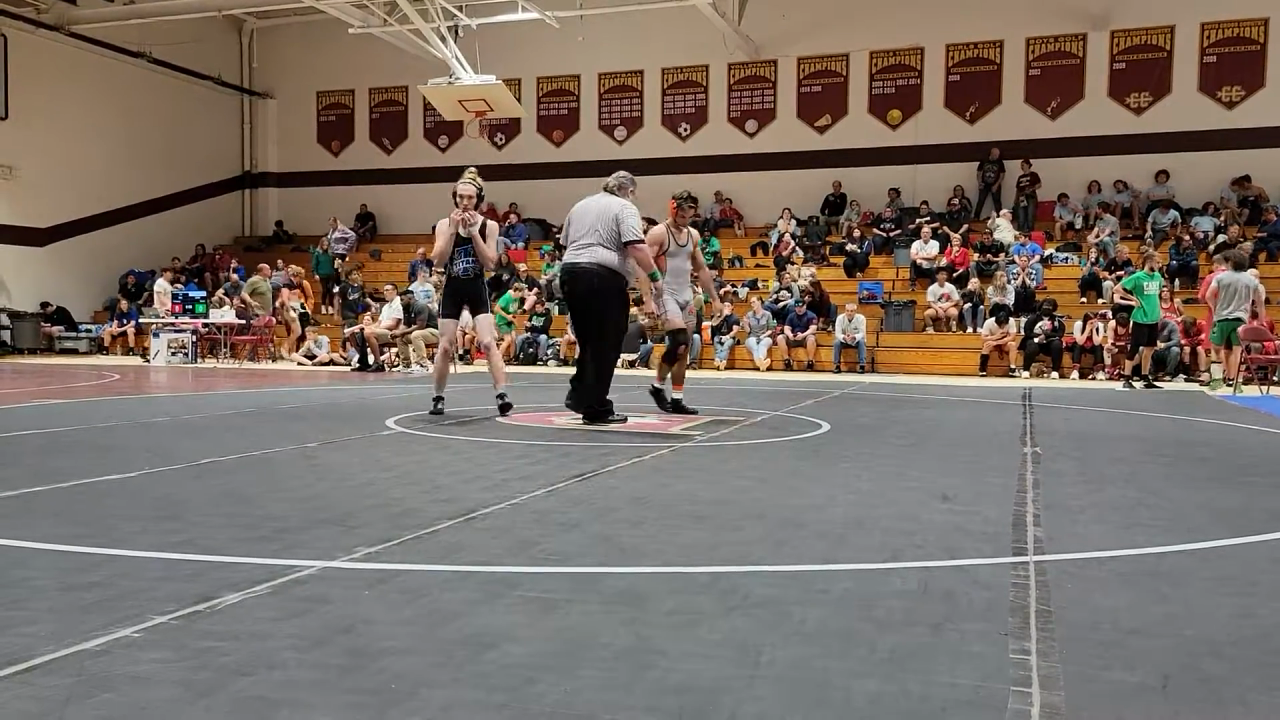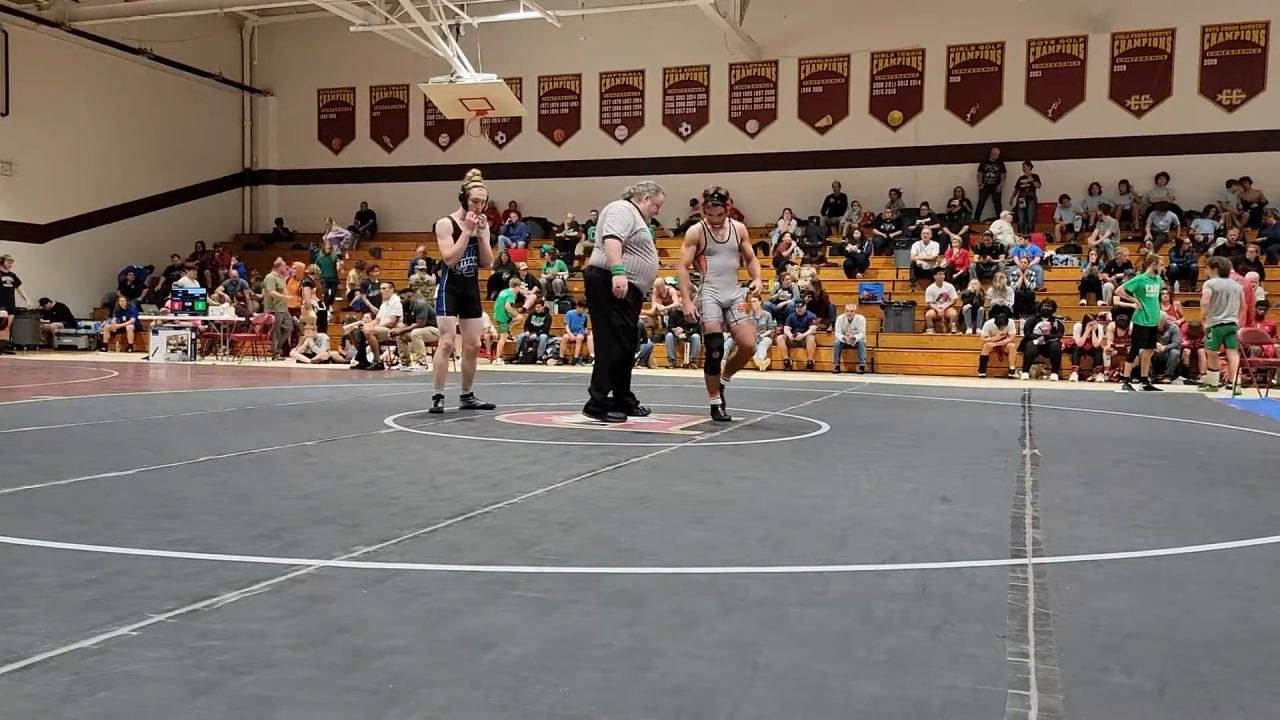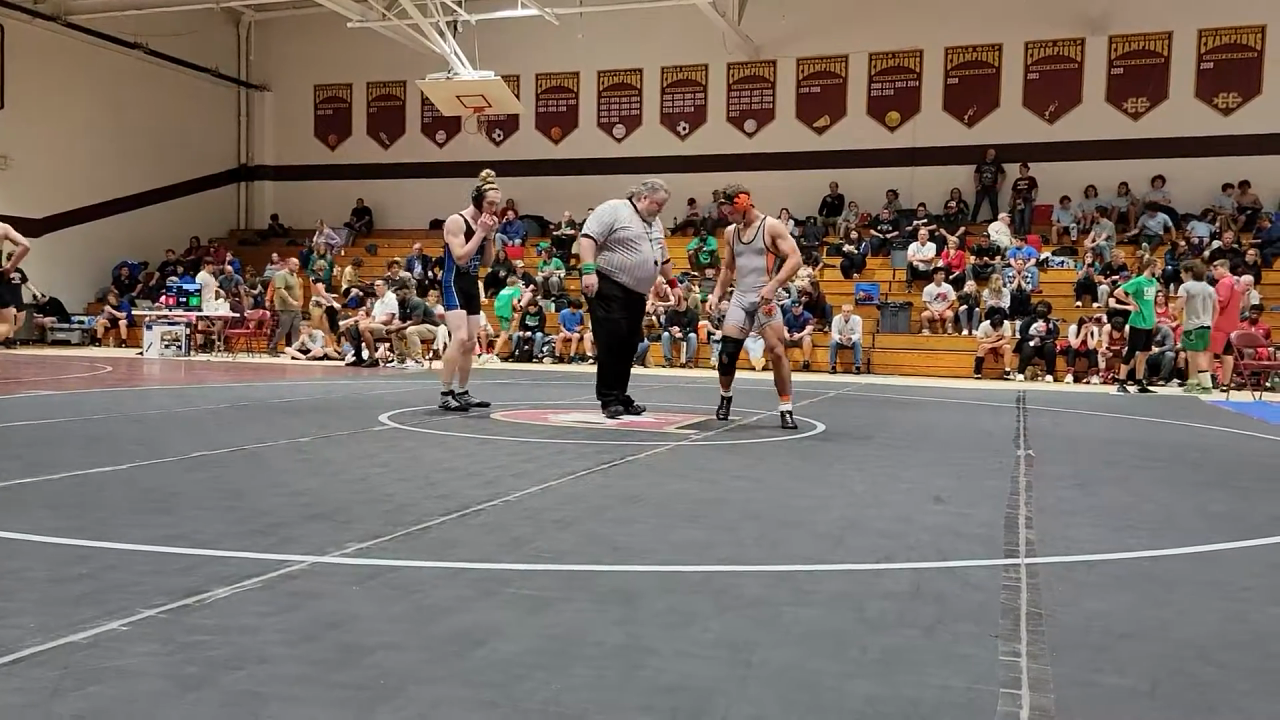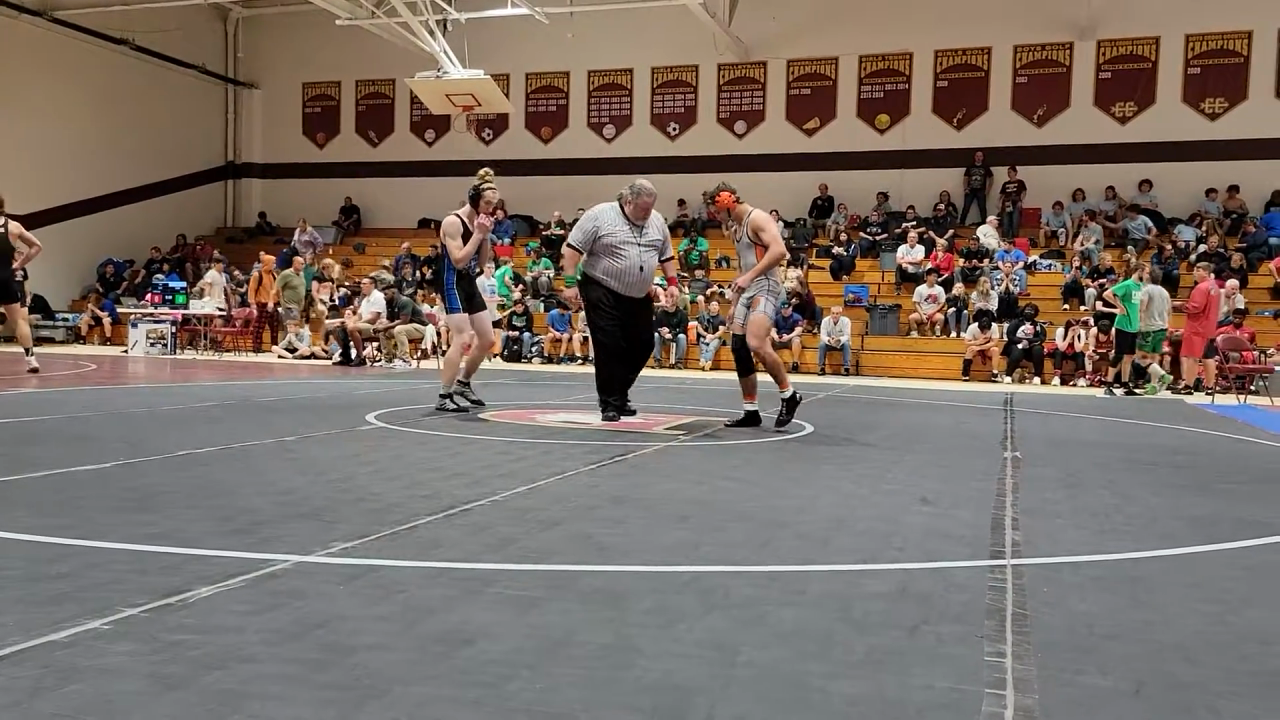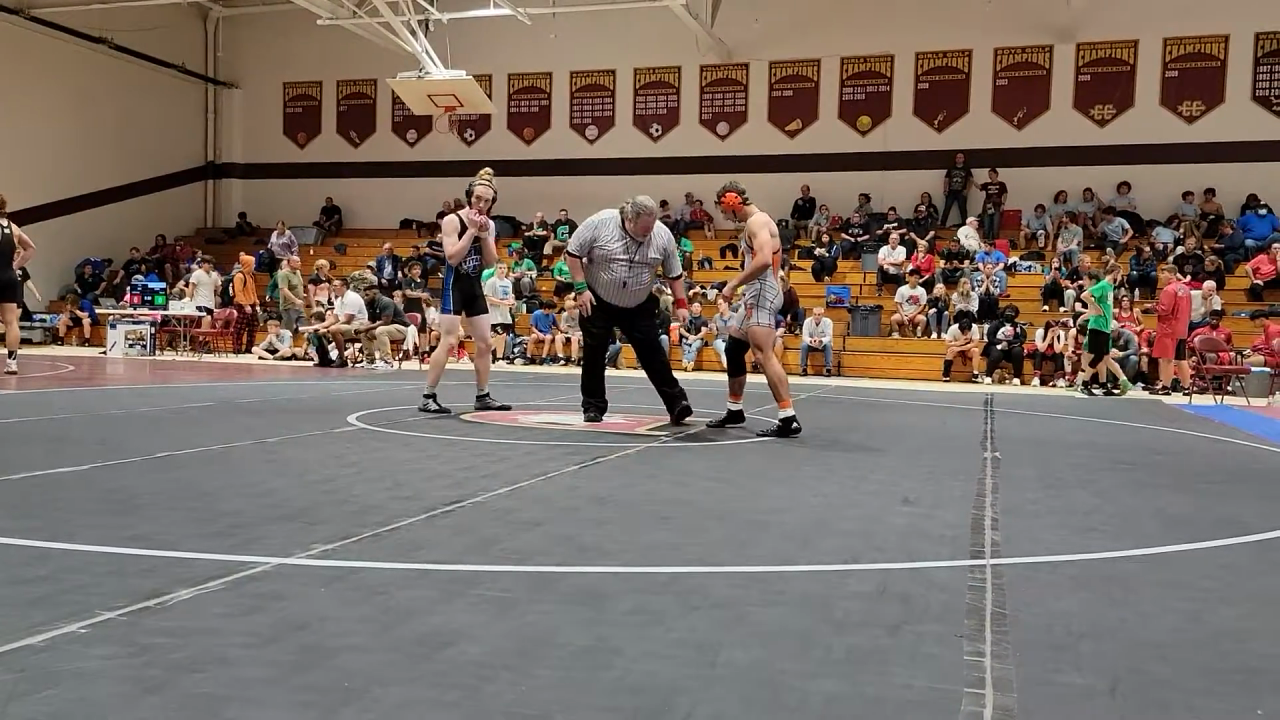
dt=0.4s
person 1, frame 1
left shoulder: (489, 226)
right shoulder: (444, 224)
left elbow: (489, 263)
right elbow: (437, 261)
left wrist: (474, 232)
right wrist: (454, 229)
left hip: (477, 289)
right hip: (452, 289)
left knee: (487, 342)
right knee: (446, 346)
left ankle: (502, 396)
right ankle: (438, 398)
person 1, frame 2
left shoulder: (481, 225)
right shoulder: (445, 224)
left elbow: (487, 263)
right elbow: (449, 259)
left wrist: (480, 234)
right wrist: (467, 232)
left hip: (472, 288)
right hip: (450, 288)
left knee: (473, 346)
right knee: (447, 343)
left ankle: (467, 396)
right ankle: (437, 397)
person 1, frame 3
left shoulder: (484, 224)
right shoulder: (456, 221)
left elbow: (487, 262)
right elbow: (460, 258)
left wrist: (490, 236)
right wrist: (480, 232)
left hip: (472, 285)
right hip: (453, 284)
left knee: (469, 343)
right knee: (460, 338)
left ankle: (462, 392)
right ankle: (446, 394)
person 1, frame 4
left shoulder: (481, 223)
right shoulder: (453, 222)
left elbow: (483, 262)
right elbow: (459, 261)
left wrist: (486, 236)
right wrist: (478, 234)
left hip: (471, 286)
right hip: (454, 286)
left knee: (487, 339)
right knee: (461, 340)
left ankle: (462, 383)
right ankle: (444, 397)
person 1, frame 5
left shoulder: (489, 225)
right shoulder: (453, 221)
left elbow: (491, 262)
right elbow: (451, 257)
left wrist: (484, 235)
right wrist: (472, 232)
left hip: (475, 287)
right hip: (454, 285)
left knee: (485, 343)
right knee: (449, 341)
left ankle: (482, 397)
right ankle: (427, 397)
person 2, frame 1
left shoulder: (693, 235)
right shoulder: (658, 233)
left elbow: (701, 268)
left wrist: (714, 298)
right wrist: (648, 300)
left hip: (687, 295)
right hip: (666, 295)
left knee: (683, 347)
right knee: (679, 344)
left ankle: (674, 397)
right ankle: (658, 386)
person 2, frame 2
left shoulder: (739, 229)
right shoulder: (695, 232)
left elbow: (751, 258)
right elbow: (683, 268)
left wrist: (757, 280)
right wrist: (687, 300)
left hip: (735, 294)
right hip: (709, 294)
left knee: (748, 346)
right knee: (714, 350)
left ankle: (722, 380)
right ankle: (715, 403)
person 2, frame 3
left shoulder: (772, 227)
right shoulder: (731, 232)
left elbow: (795, 258)
left wrist: (773, 285)
right wrist: (717, 293)
left hip: (765, 297)
right hip: (739, 296)
left knee: (776, 351)
right knee: (728, 351)
left ankle: (786, 410)
right ankle: (726, 397)
person 2, frame 4
left shoulder: (758, 219)
right shoulder: (738, 227)
left elbow: (779, 251)
left wrist: (749, 276)
right wrist: (735, 301)
left hip: (765, 288)
right hip: (749, 292)
left knee: (757, 344)
right knee: (739, 350)
left ankle: (789, 395)
right ankle: (751, 412)
person 2, frame 5
left shoulder: (757, 222)
right shoulder: (755, 223)
left elbow: (764, 260)
left wrist: (734, 284)
right wrist: (740, 289)
left hip: (762, 294)
right hip: (756, 294)
left knee: (764, 356)
right knee: (733, 350)
left ankle: (788, 419)
right ankle: (734, 411)
person 3, frame 1
left shoulder: (581, 206)
right shoulder: (624, 208)
left elbow: (565, 244)
right elbow: (637, 247)
right wrist: (654, 277)
left hip: (571, 276)
right hip: (603, 280)
left knee: (589, 341)
right knee: (605, 344)
left ankle: (579, 395)
right ankle: (596, 408)
person 3, frame 2
left shoulder: (635, 217)
right shoulder: (622, 210)
right elbow: (611, 241)
right wrist: (618, 274)
left hip: (625, 290)
right hip: (611, 286)
left knee: (626, 345)
right knee: (614, 343)
left ankle: (623, 401)
right ankle: (598, 404)
person 3, frame 3
left shoulder: (655, 223)
right shoulder: (613, 210)
left elbow: (662, 258)
right elbow: (587, 238)
left wrist: (673, 284)
right wrist: (588, 271)
left hip: (636, 293)
right hip: (608, 286)
left knee: (628, 345)
right knee: (613, 341)
left ankle: (620, 398)
right ankle: (610, 399)
person 3, frame 4
left shoulder: (657, 221)
right shoulder: (599, 215)
left elbow: (667, 255)
right elbow: (572, 248)
left wrist: (672, 283)
right wrist: (570, 283)
left hip: (639, 298)
right hip: (603, 295)
left knee: (642, 346)
right knee: (608, 349)
left ankle: (618, 394)
right ankle: (610, 404)
person 3, frame 5
left shoulder: (663, 235)
right shoulder: (599, 223)
left elbow: (674, 274)
right elbow: (573, 254)
left wrist: (680, 304)
right wrist: (581, 289)
left hip: (640, 307)
right hip: (598, 303)
left knee: (653, 354)
right knee: (594, 354)
left ankle: (677, 403)
right ankle: (593, 407)
